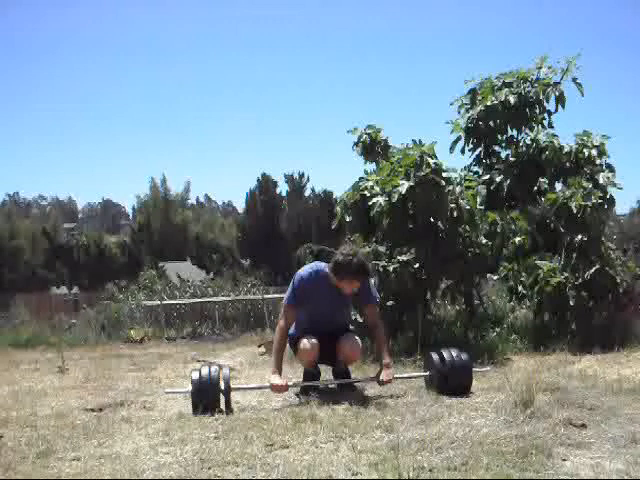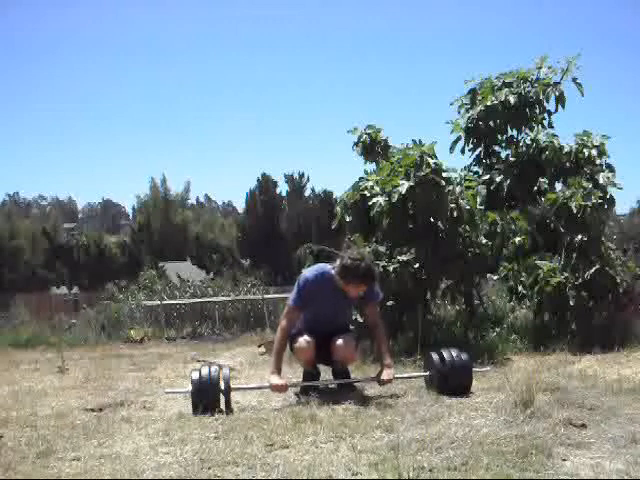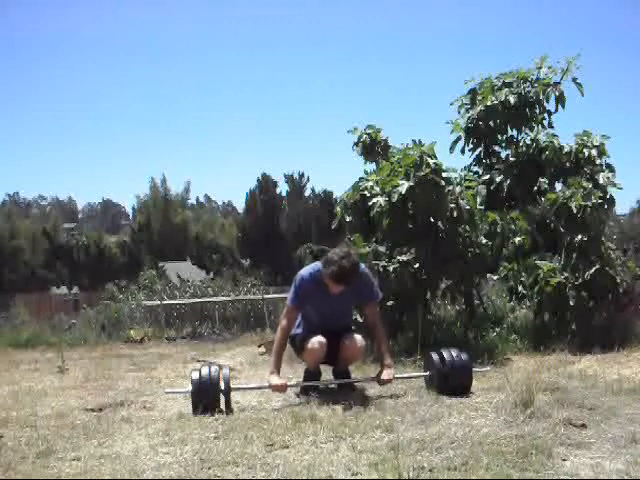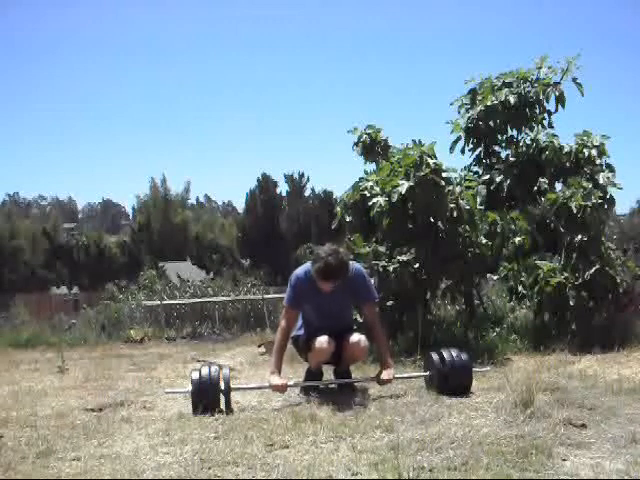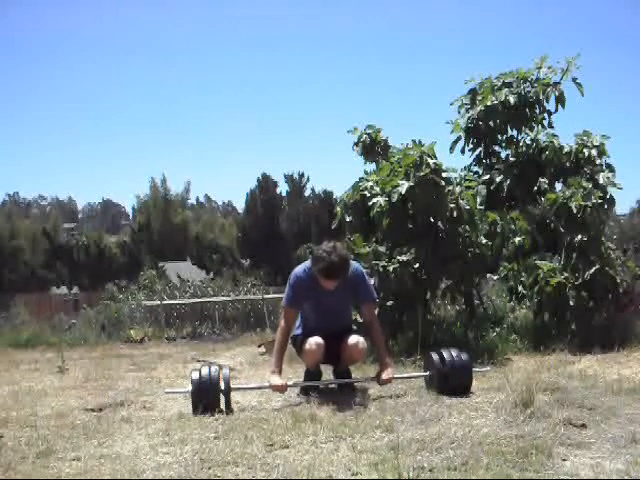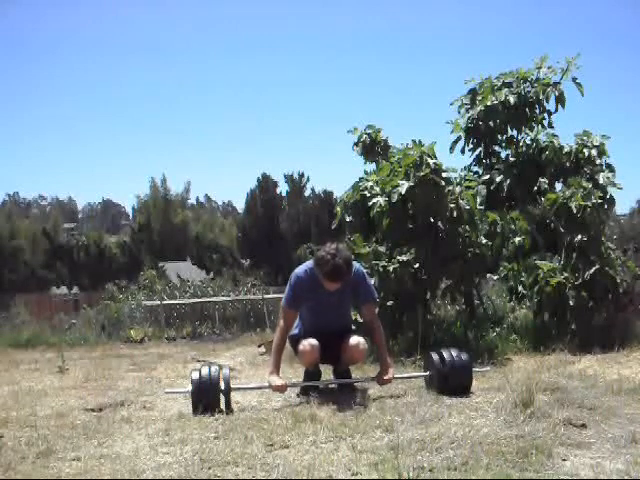
dt=0.3s
person 1, frame 1
left shoulder: (359, 280)
right shoulder: (307, 276)
left elbow: (374, 322)
right elbow: (284, 322)
left wrist: (386, 364)
right wrist: (276, 373)
left hip: (338, 334)
right hip: (306, 334)
left knee: (353, 348)
right knee: (308, 348)
left ankle: (341, 372)
right ankle: (311, 374)
person 1, frame 2
left shoulder: (363, 282)
right shoulder: (312, 278)
left elbow: (374, 322)
right elbow: (286, 322)
left wrist: (387, 364)
right wrist: (275, 373)
left hip: (338, 334)
right hip: (307, 334)
left knee: (345, 348)
right knee: (303, 346)
left ankle: (340, 371)
right ankle: (310, 374)
person 1, frame 3
left shoulder: (361, 276)
right shoulder: (307, 276)
left elbow: (374, 321)
right elbow: (286, 323)
left wrist: (387, 365)
right wrist: (274, 373)
left hip: (340, 334)
right hip: (308, 335)
left knee: (357, 345)
right knee: (317, 346)
left ankle: (341, 371)
right ankle: (311, 374)
person 1, frame 4
left shoulder: (356, 274)
right shoulder: (301, 276)
left elbow: (372, 320)
right elbow: (286, 323)
left wrist: (386, 364)
right wrist: (275, 372)
left hip: (342, 334)
right hip: (310, 336)
left knee: (360, 345)
right knee: (324, 345)
left ankle: (342, 371)
right ankle: (313, 373)
person 1, frame 5
left shoulder: (355, 273)
right shoulder: (301, 275)
left elbow: (371, 319)
right elbow: (286, 323)
left wrist: (385, 364)
right wrist: (275, 372)
left hip: (341, 335)
right hip: (309, 335)
left knee: (359, 347)
right knee: (314, 347)
left ankle: (341, 371)
right ankle: (312, 374)
person 1, frame 6
left shoulder: (356, 273)
right shoulder: (301, 275)
left elbow: (371, 319)
right elbow: (284, 323)
left wrist: (386, 364)
right wrist: (274, 372)
left hip: (341, 335)
right hip: (308, 335)
left knee: (359, 348)
right knee: (308, 349)
left ankle: (341, 371)
right ankle: (312, 373)
